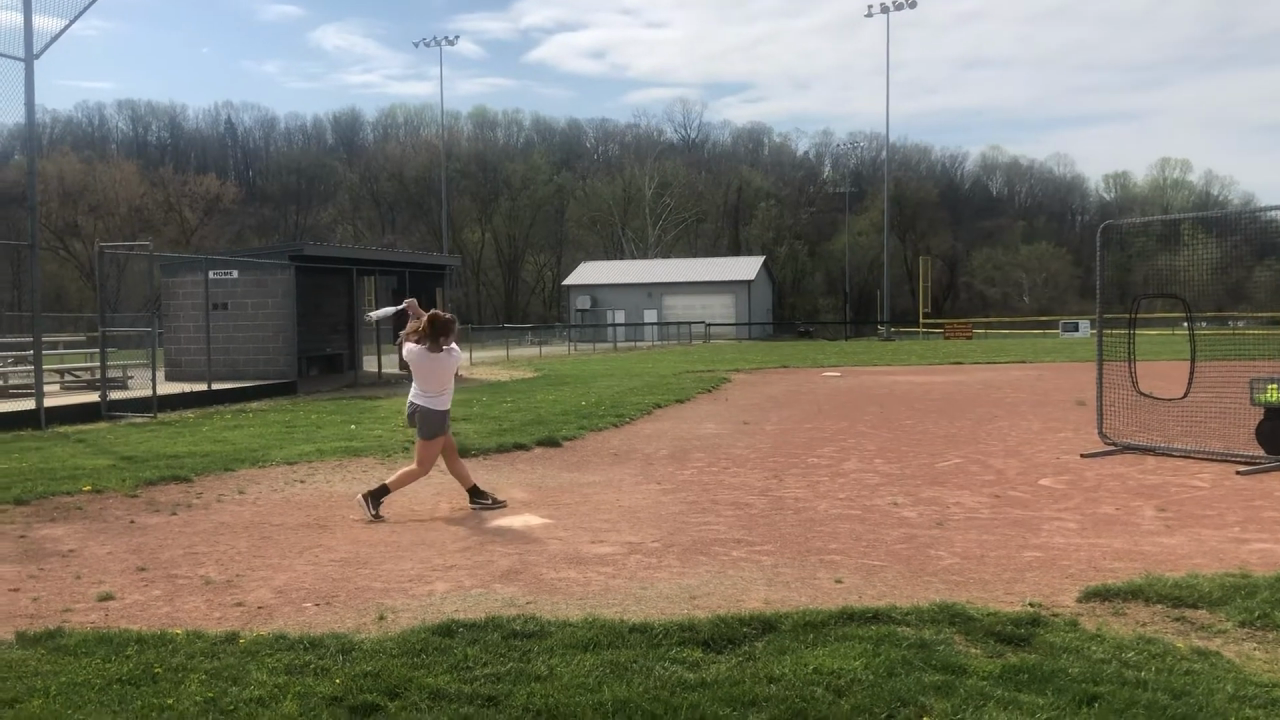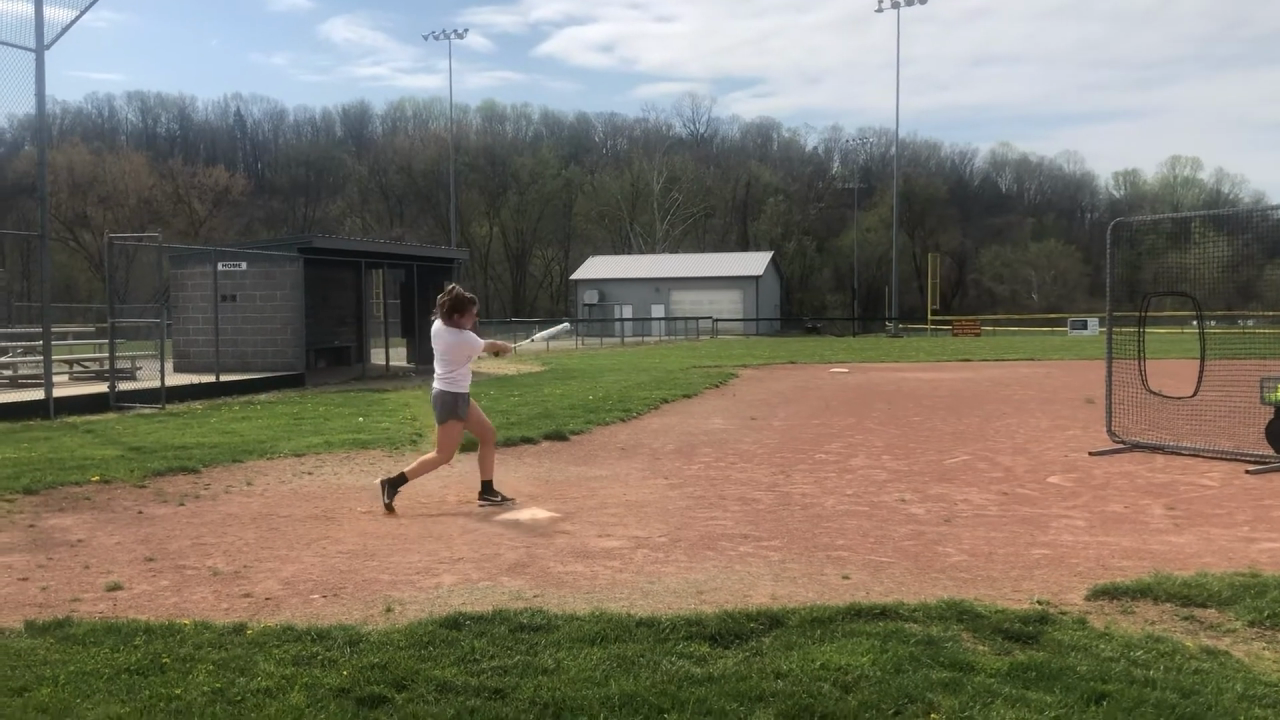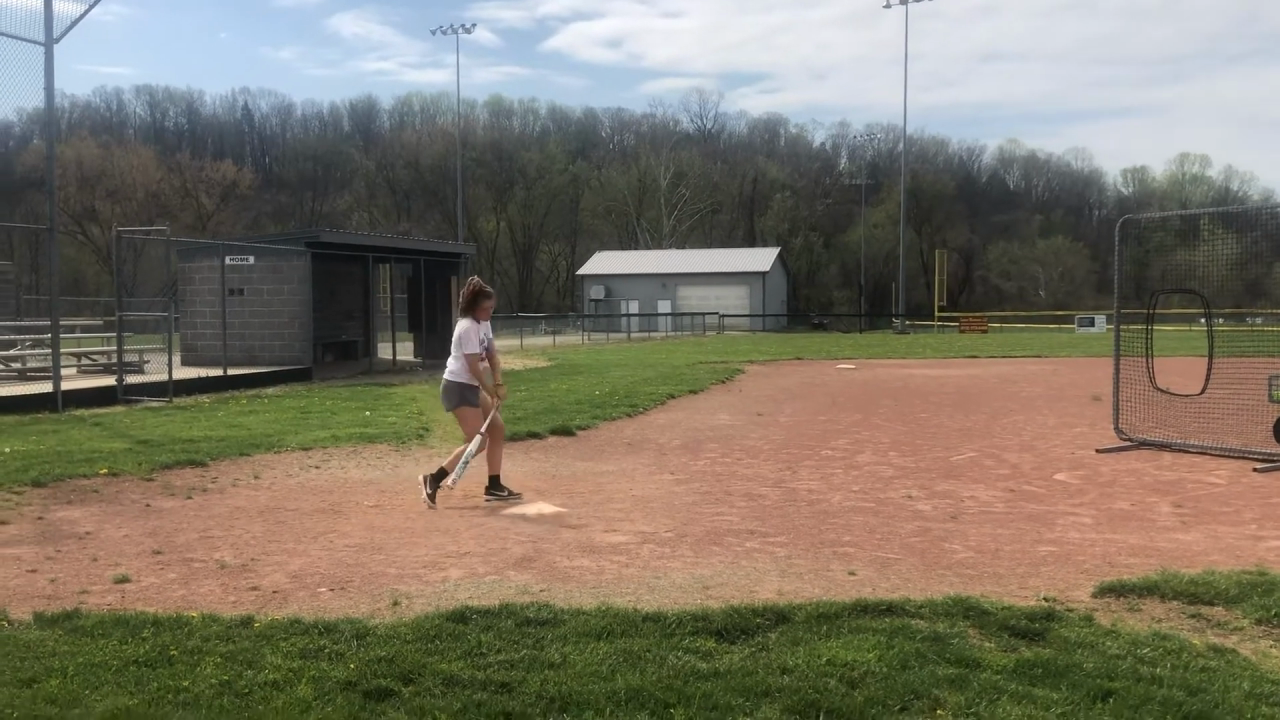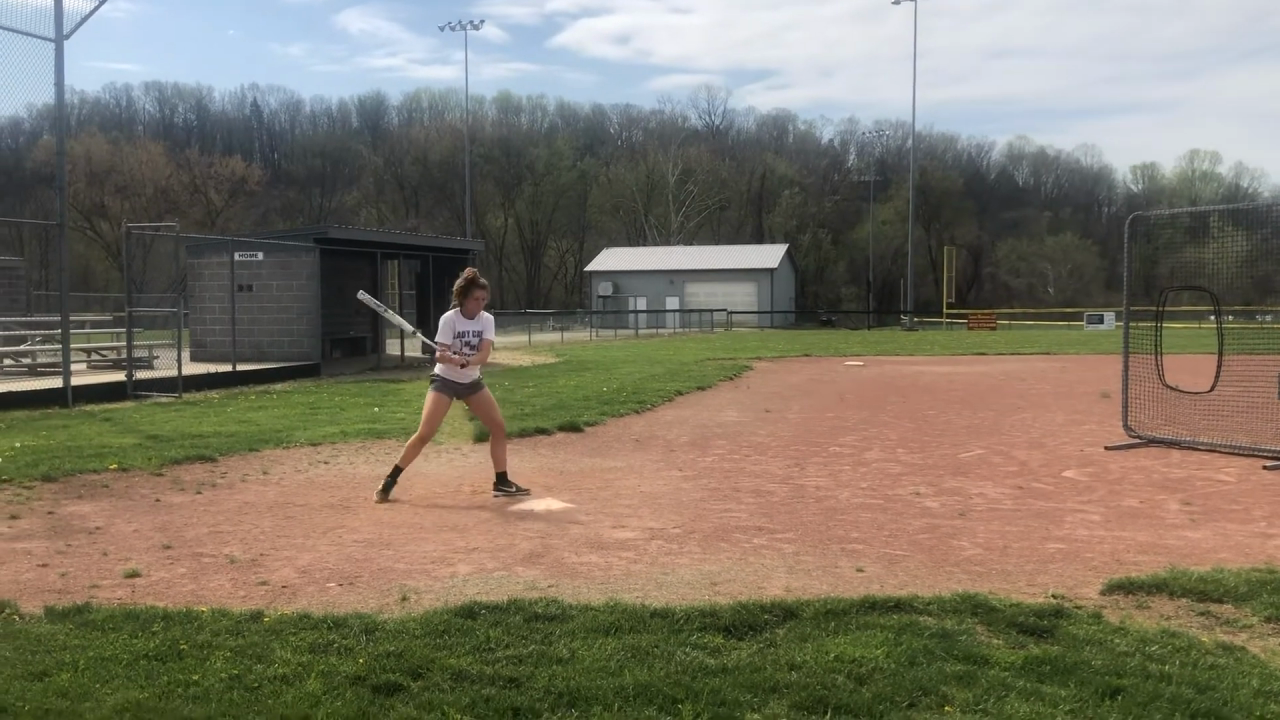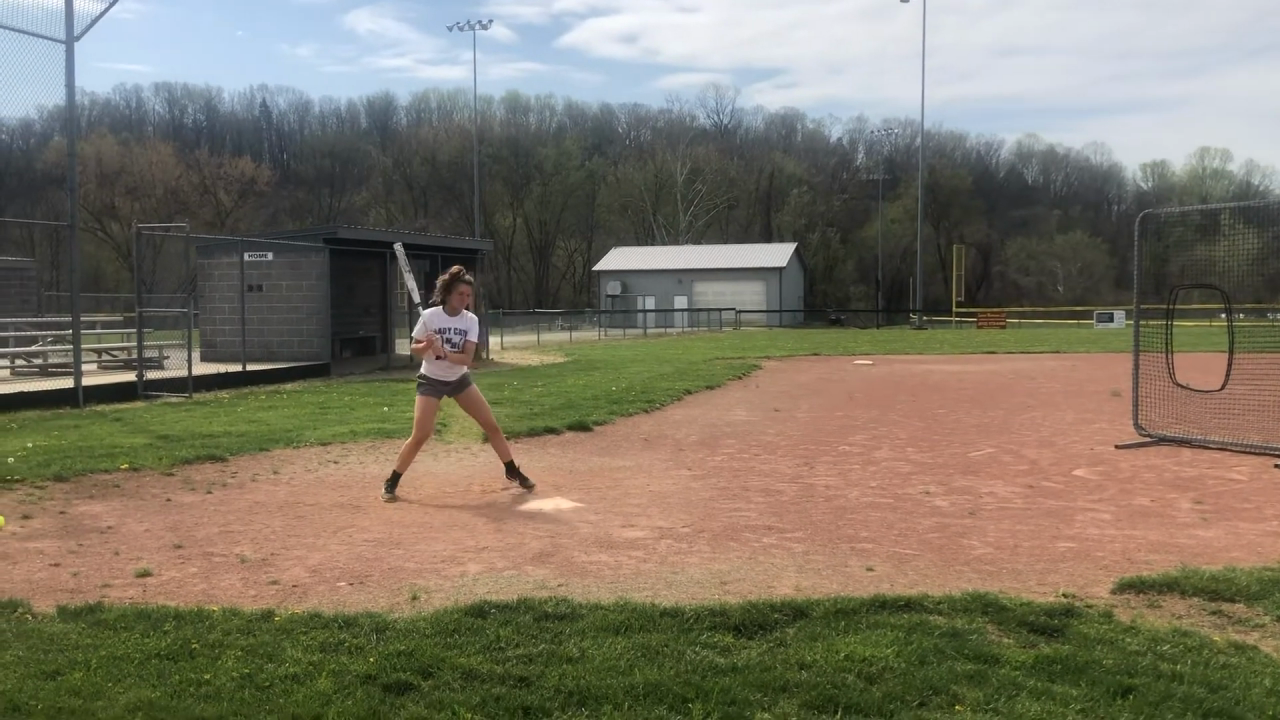
dt=0.3s
person 1, frame 1
left shoulder: (412, 351)
right shoulder: (453, 357)
left elbow: (406, 340)
right elbow: (448, 343)
left wrist: (413, 315)
right wrist: (419, 312)
left hip: (417, 407)
right hip: (434, 414)
left knee: (450, 453)
right knee: (422, 467)
left ankle: (477, 495)
right ankle: (373, 496)
person 1, frame 2
left shoulder: (437, 326)
right shoulder: (466, 339)
right elbow: (486, 346)
right wrist: (502, 345)
left hip: (456, 395)
right hip: (451, 398)
left knee: (488, 434)
right knee: (443, 455)
left ankle: (488, 492)
right ankle: (392, 484)
person 1, frame 3
left shoulder: (483, 323)
right shoulder: (468, 328)
left elbow: (492, 354)
right elbow: (472, 366)
left wrist: (498, 382)
right wrist: (491, 391)
left hip: (475, 387)
right hip: (457, 386)
left knee: (498, 430)
right knee: (478, 443)
left ankle: (494, 486)
right ankle: (432, 480)
person 1, frame 4
left shoulder: (487, 320)
right shoulder: (449, 319)
left elbow: (485, 353)
right elbow: (441, 355)
left wrist: (464, 362)
right wrist: (448, 359)
left hip: (472, 381)
right hip: (444, 380)
left knee: (498, 427)
right knee: (425, 434)
left ankle: (502, 482)
right ankle: (391, 480)
person 1, frame 5
left shoulder: (471, 320)
right shoulder: (429, 316)
left elbow: (467, 358)
right elbow: (414, 350)
left wrist: (444, 354)
right wrist: (427, 346)
left hip: (460, 380)
right hip: (431, 381)
left knee: (492, 426)
right knee: (420, 436)
left ankle: (513, 471)
right ankle: (391, 482)
